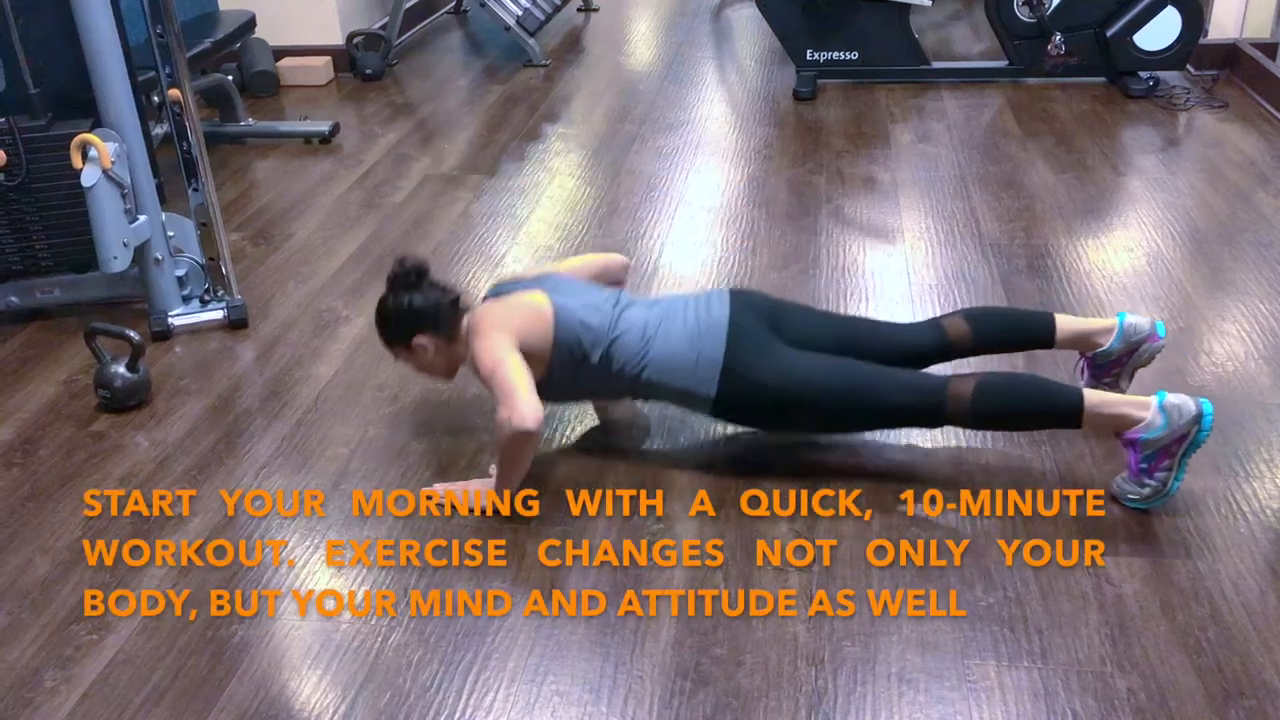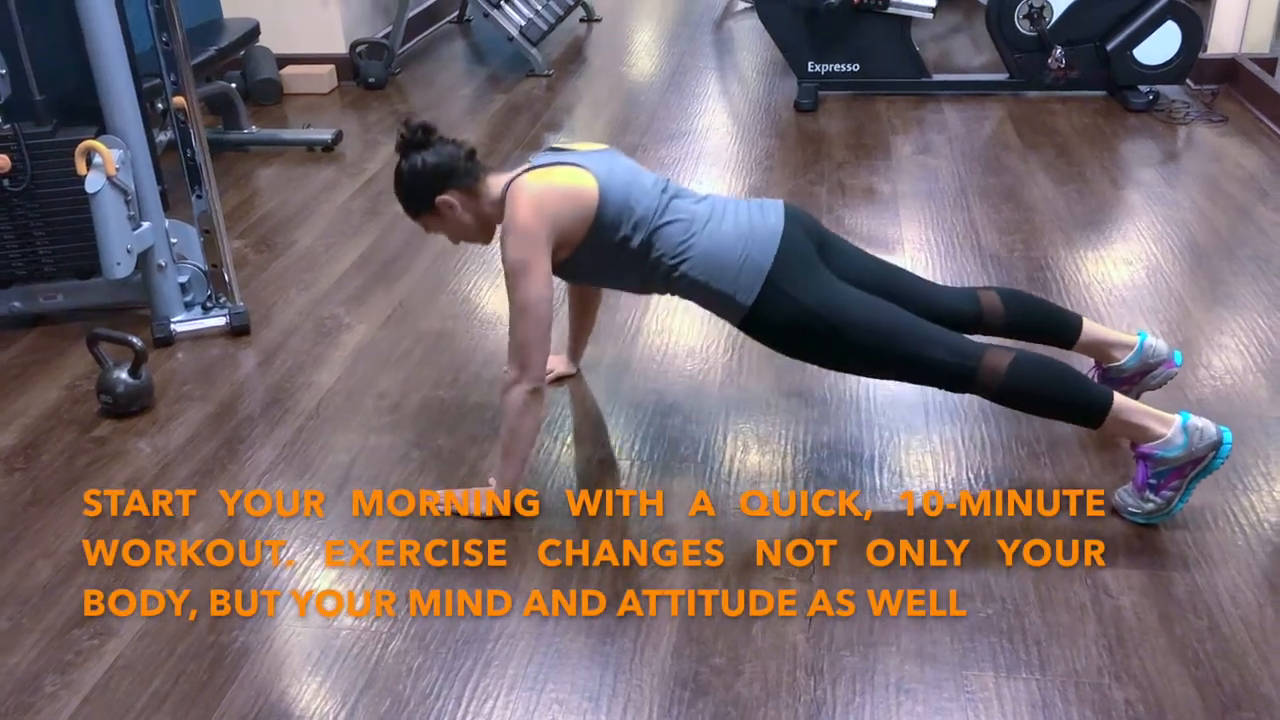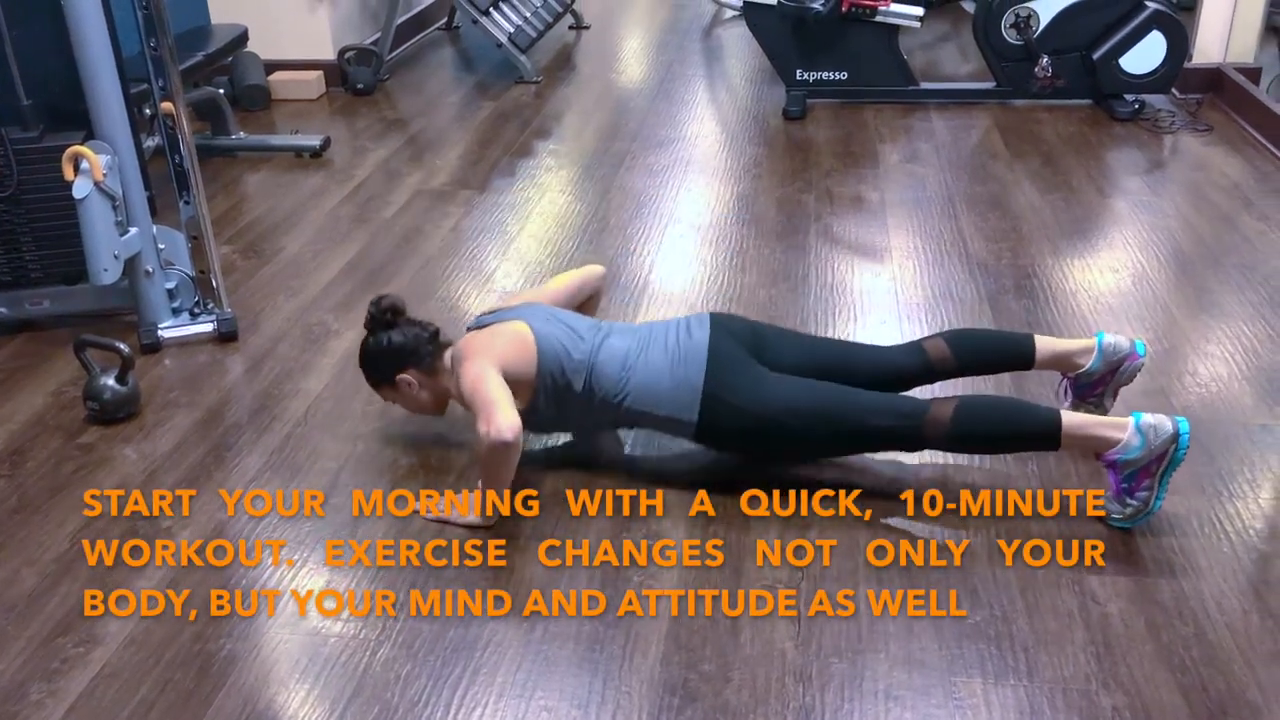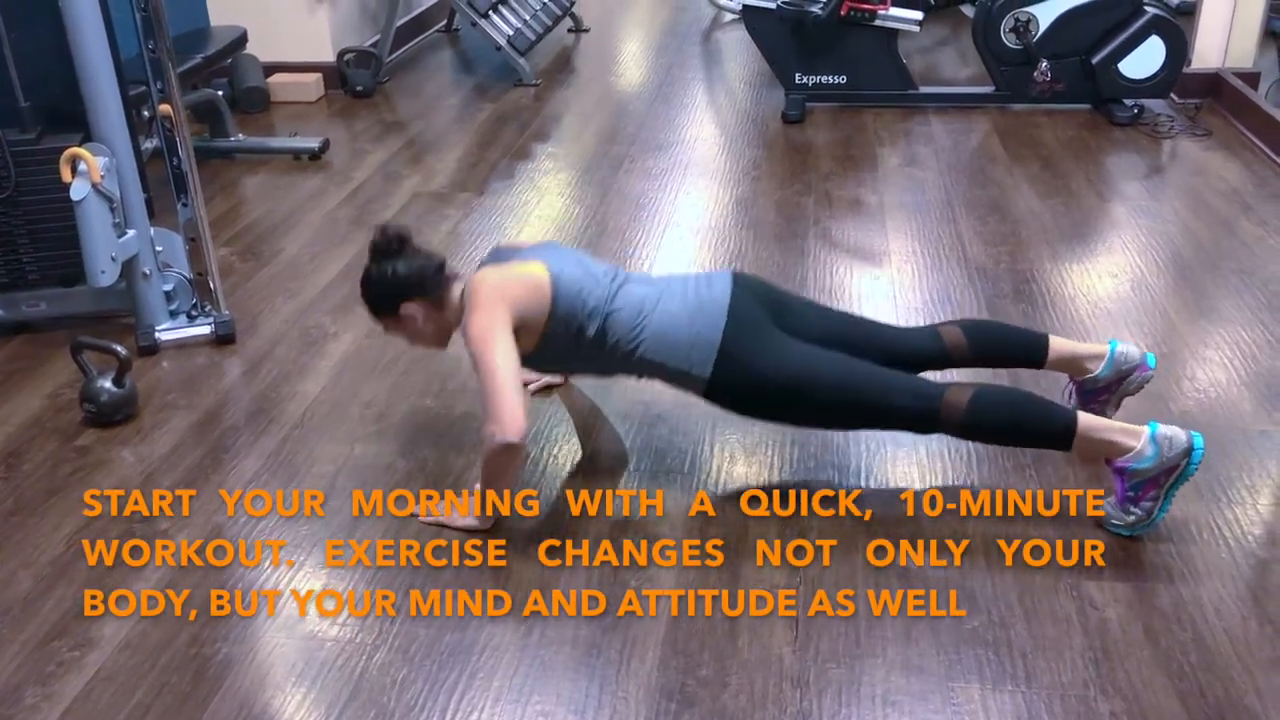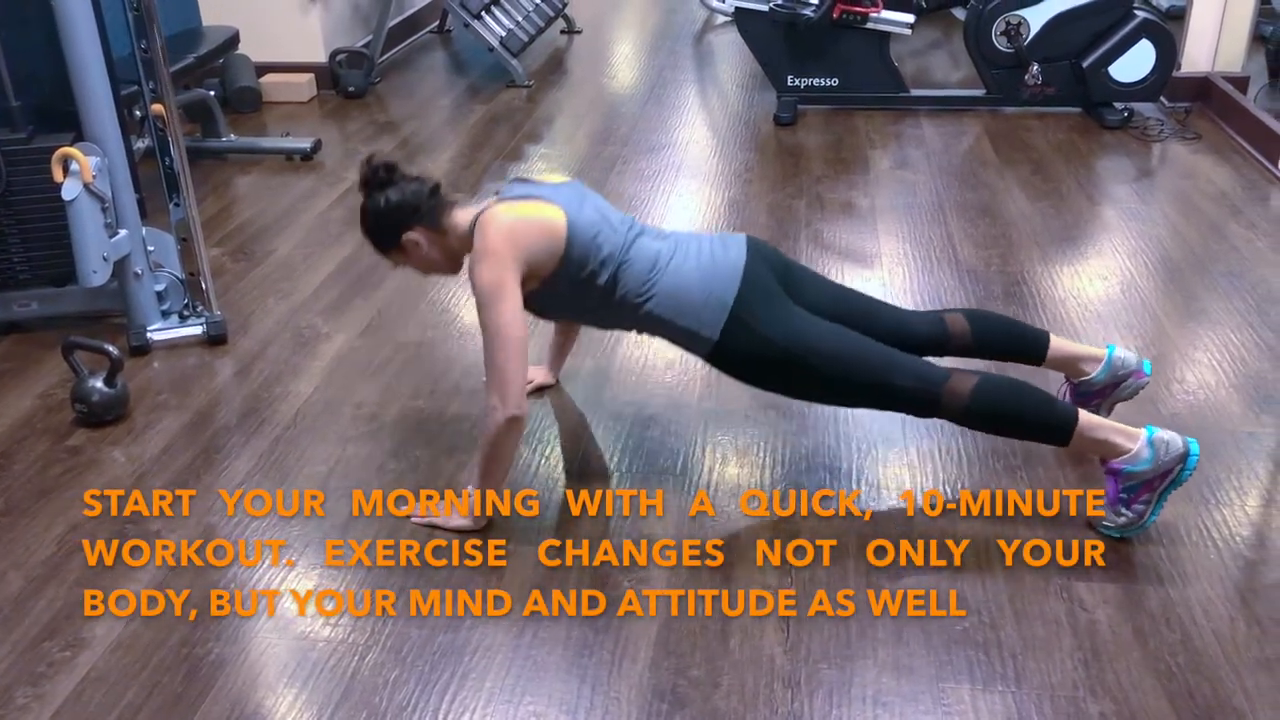
dt=1s
person 1, frame 1
left shoulder: (487, 340)
right shoulder: (513, 291)
left elbow: (523, 420)
right elbow: (615, 261)
left wrist: (501, 489)
left hip: (730, 376)
right hip: (725, 317)
left knee: (923, 397)
right knee: (913, 342)
left ankle: (1150, 417)
right ankle: (1110, 332)
person 1, frame 2
left shoulder: (523, 219)
right shoulder: (549, 165)
left elbow: (523, 381)
left wrist: (499, 496)
right wrist: (573, 357)
left hip: (759, 282)
right hip: (772, 230)
left knee: (950, 360)
right knee: (950, 308)
left ankle: (1174, 438)
right ankle: (1128, 352)
person 1, frame 3
left shoulder: (472, 365)
right shoulder: (499, 320)
left elbow: (502, 435)
right elbow: (594, 273)
left wrist: (487, 506)
left hip: (713, 399)
right hip: (711, 337)
left knee: (902, 421)
right knee: (897, 365)
left ankle: (1130, 438)
right ankle: (1092, 353)
person 1, frame 4
left shoulder: (481, 312)
right shoulder: (503, 266)
left elbow: (507, 433)
left wrist: (484, 509)
right wrist: (563, 361)
left hip: (726, 358)
right hip: (724, 301)
left knee: (916, 402)
right knee: (912, 347)
left ankle: (1140, 446)
right ankle: (1100, 361)
person 1, frame 5
left shoulder: (492, 251)
right shoulder: (518, 195)
left elbow: (503, 406)
left wrist: (478, 508)
right wrist: (556, 368)
left hip: (730, 320)
right hip: (738, 264)
left knee: (916, 385)
right knee: (918, 331)
left ankle: (1141, 452)
right ankle: (1098, 364)
